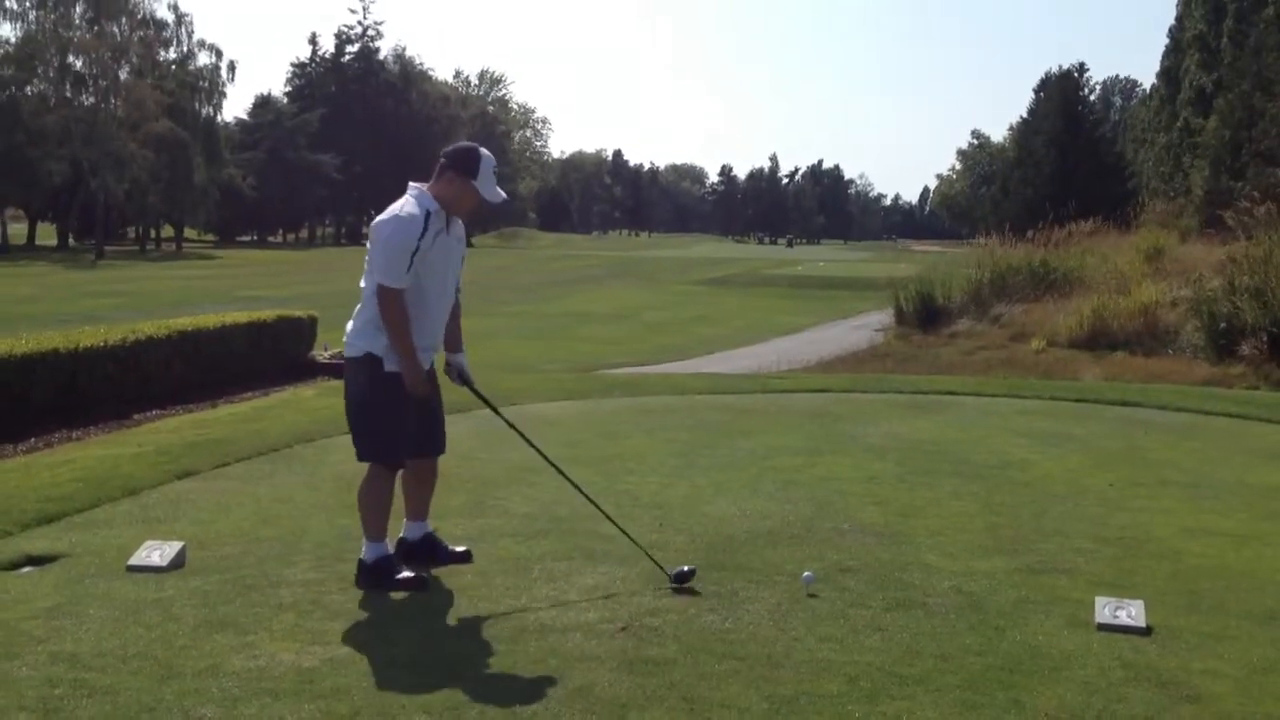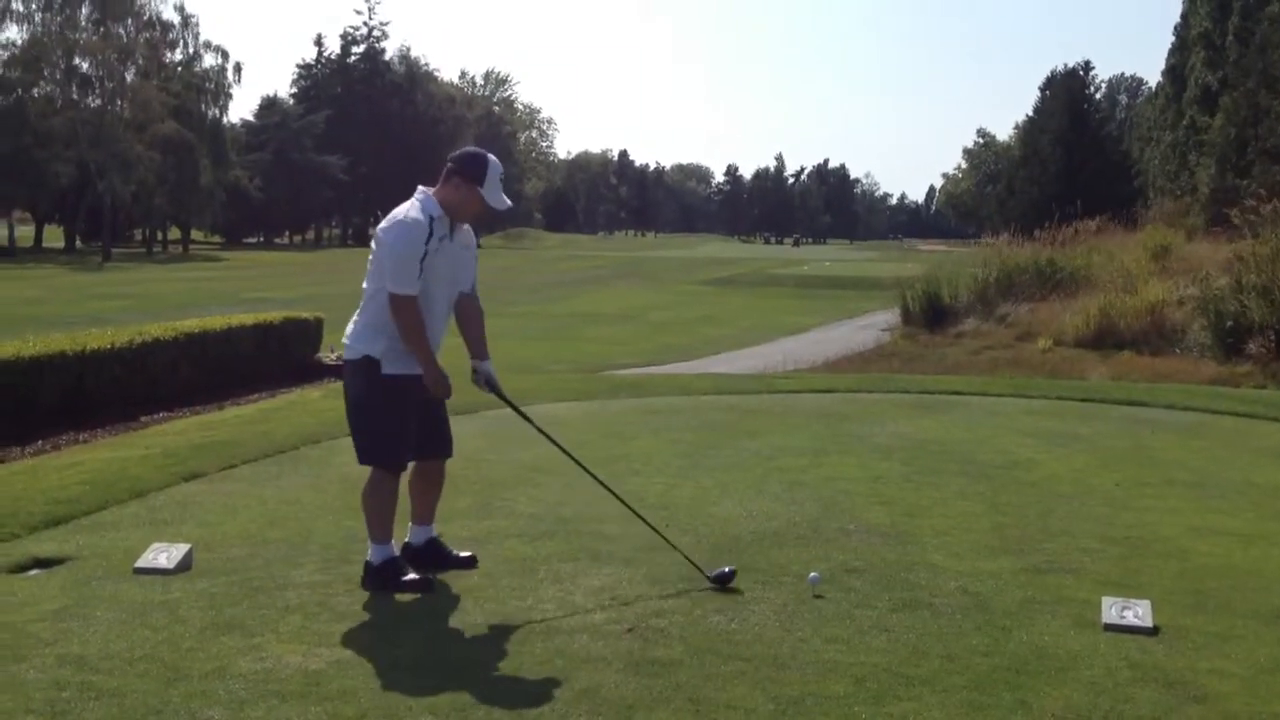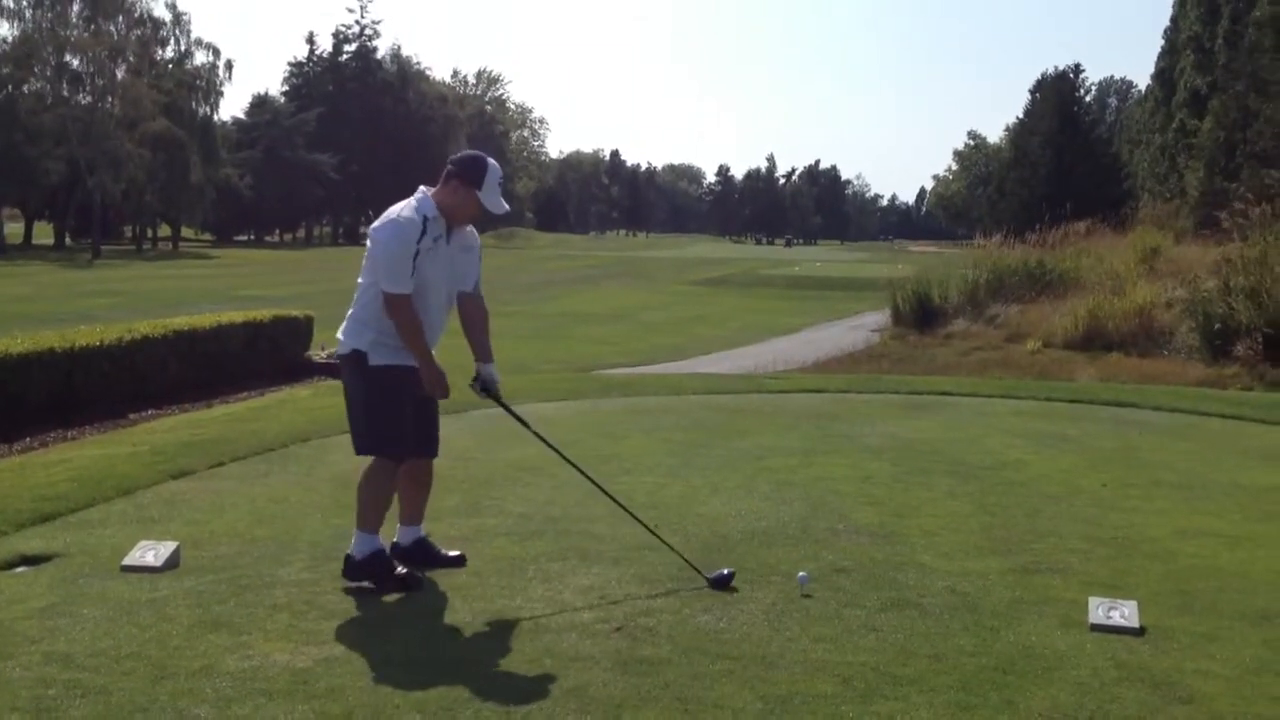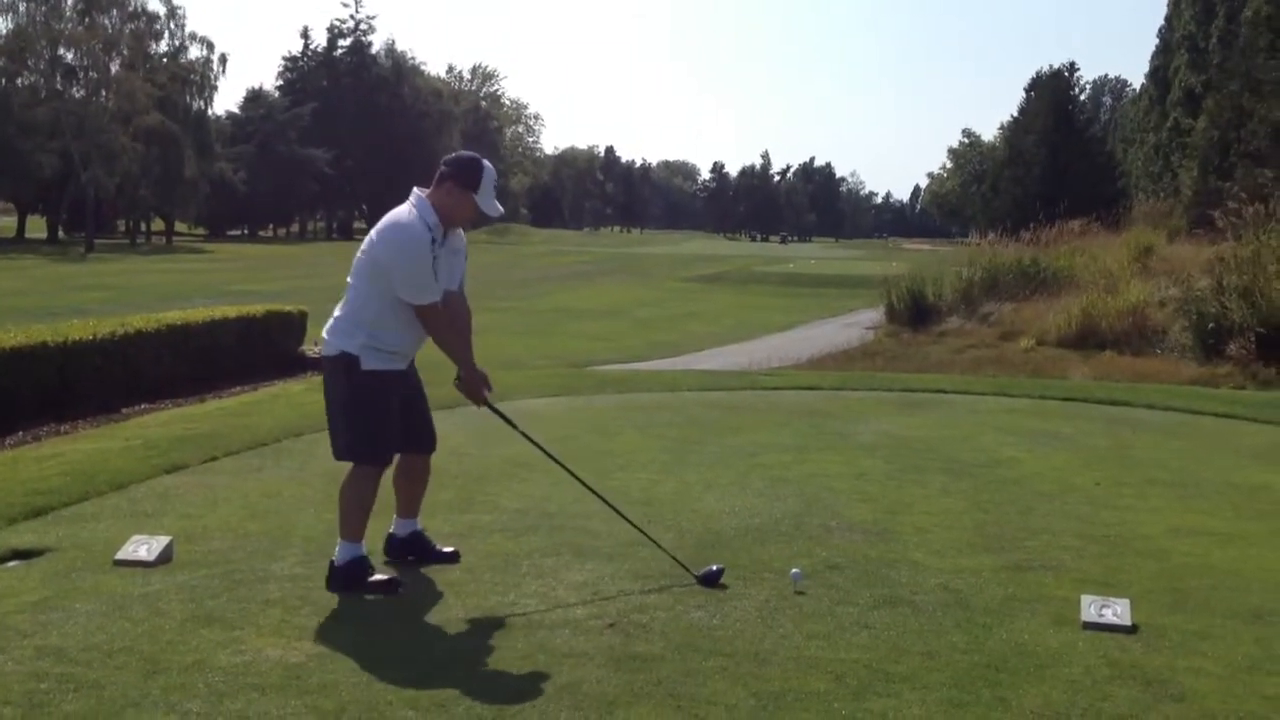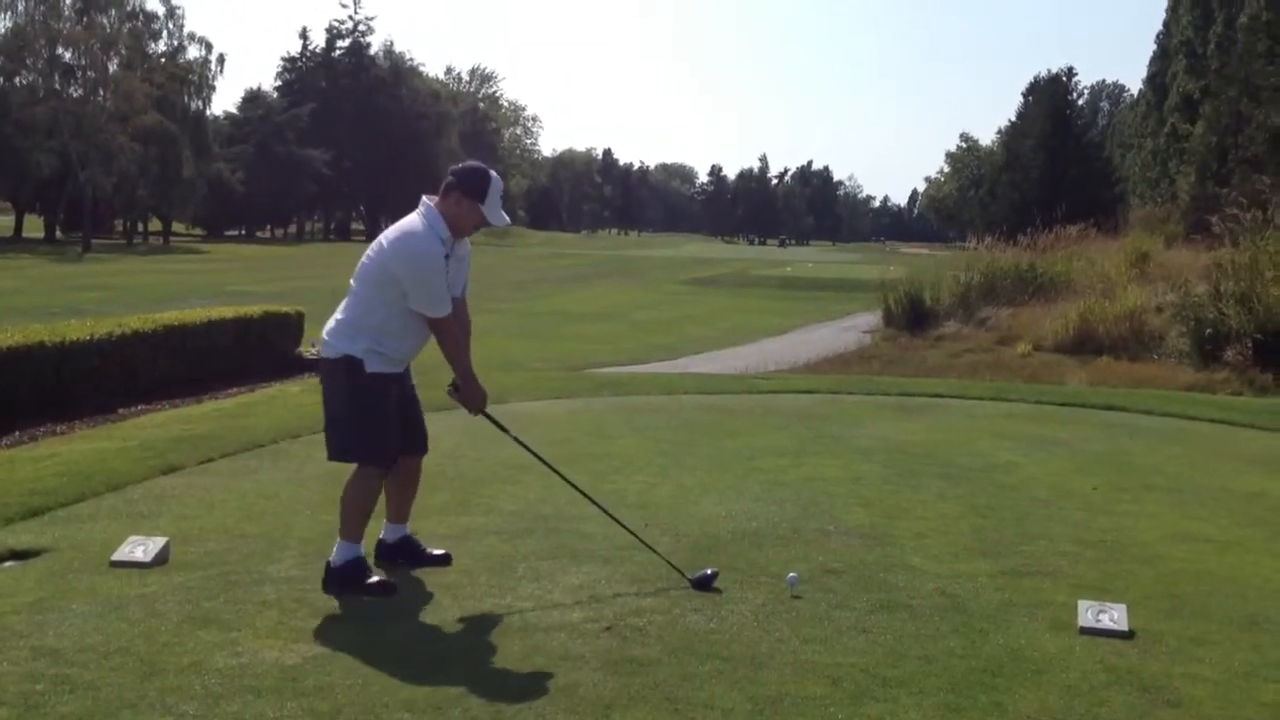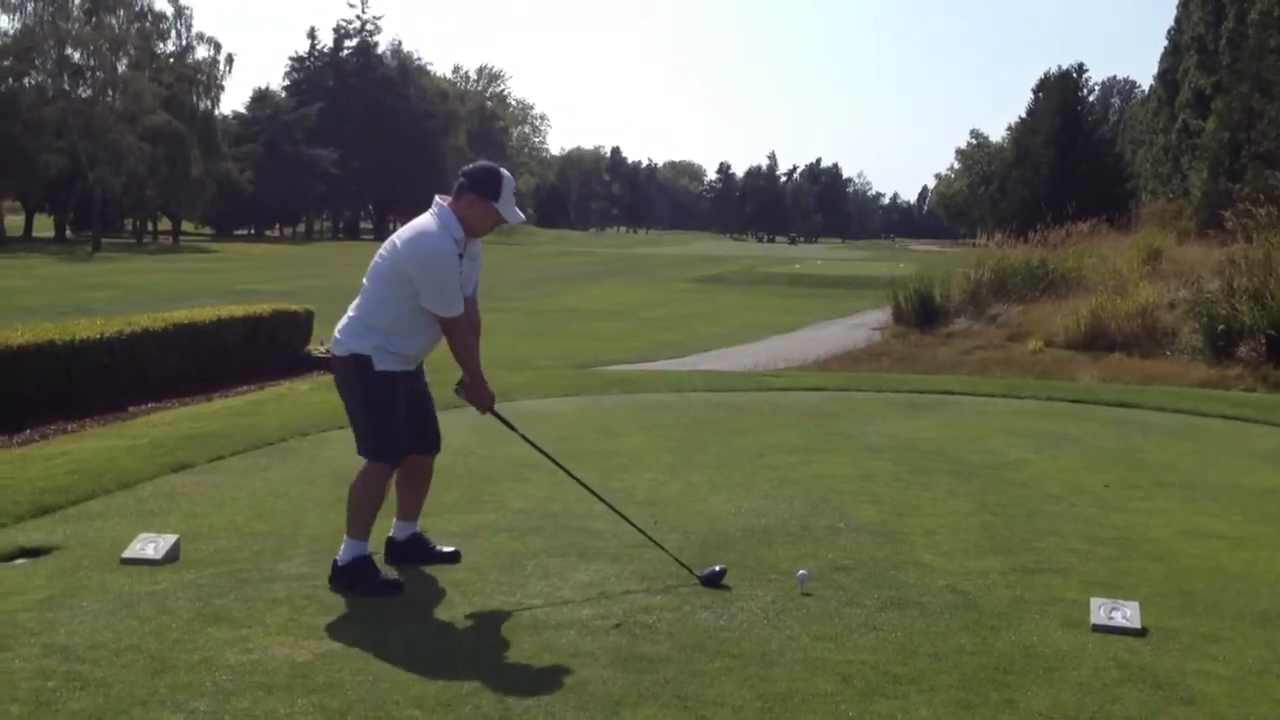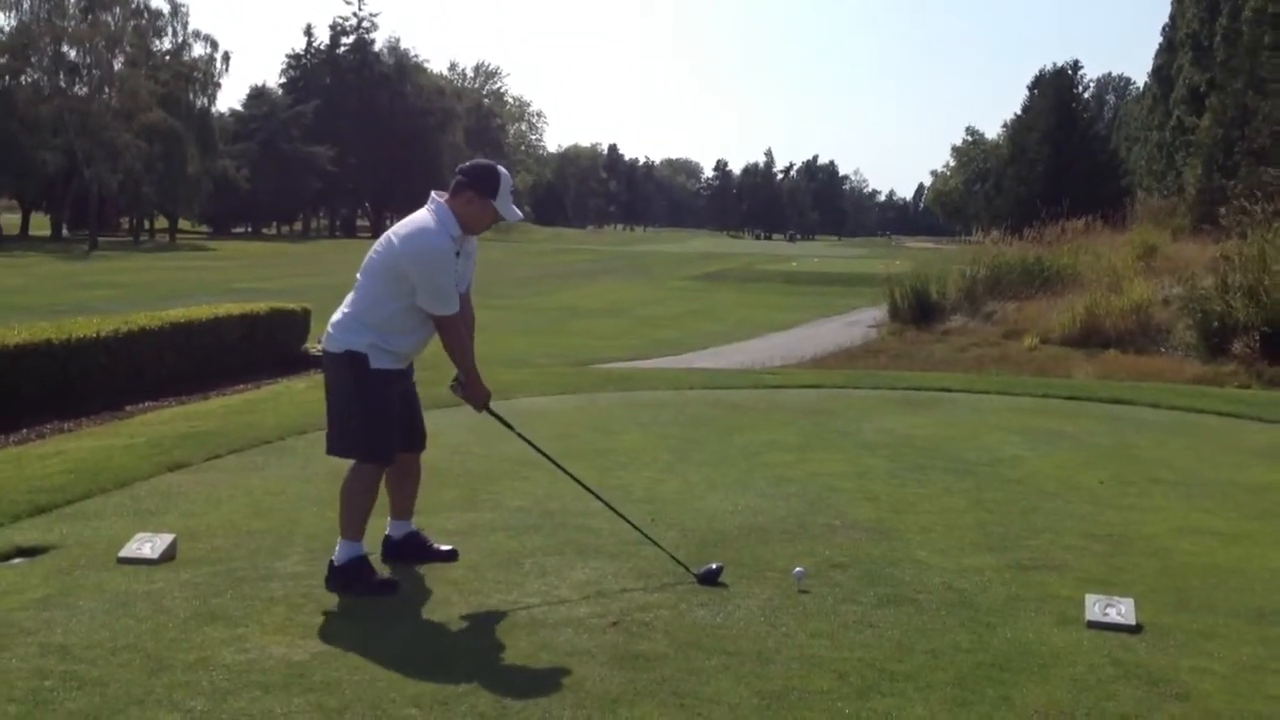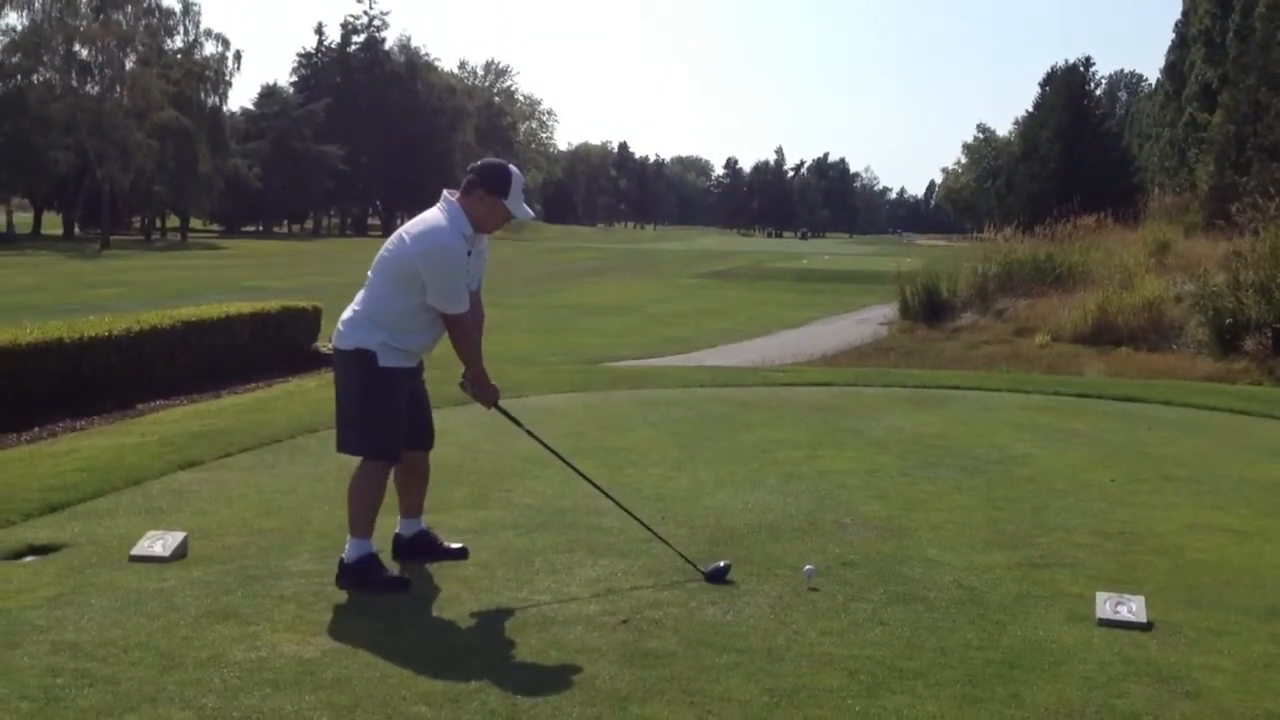
dt=0.3s
person 1, frame 1
left shoulder: (453, 226)
right shoulder: (403, 223)
right elbow: (389, 300)
left wrist: (455, 354)
right wrist: (410, 366)
left hip: (416, 359)
right hip: (380, 359)
left knee: (426, 453)
right knee: (385, 461)
left ankle: (415, 538)
right ankle: (375, 559)
person 1, frame 2
left shoulder: (461, 234)
right shoulder: (408, 227)
left elbow: (466, 301)
right elbow: (404, 306)
left wrist: (481, 361)
right wrist: (432, 369)
left hip: (417, 364)
right hip: (379, 361)
left knee: (434, 455)
right knee: (388, 464)
left ankle: (421, 543)
right ankle: (381, 562)
person 1, frame 3
left shoulder: (465, 237)
right shoulder: (401, 226)
left elbow: (471, 302)
right elbow: (398, 305)
left wrist: (485, 364)
right wrist: (431, 366)
left hip: (412, 358)
right hip: (373, 353)
left knee: (421, 454)
right knee: (389, 455)
left ankle: (410, 541)
right ankle: (365, 553)
person 1, frame 4
left shoulder: (451, 235)
right shoulder: (406, 232)
left elbow: (454, 303)
right elbow: (429, 313)
left wrist: (469, 368)
right wrist: (468, 370)
left hip: (395, 357)
right hip: (359, 355)
left knee: (419, 448)
right knee: (371, 459)
left ankle: (405, 534)
right ankle: (347, 562)
person 1, frame 5
left shoulder: (453, 240)
right shoulder: (419, 245)
left elbow: (458, 312)
right elbow: (442, 325)
left wrist: (464, 378)
right wrist: (469, 382)
left hip: (388, 359)
right hip: (355, 357)
left knee: (410, 450)
right knee: (375, 461)
left ankle: (395, 540)
right ankle: (345, 563)
person 1, frame 6
left shoulder: (465, 238)
right shoulder: (432, 244)
left elbow: (469, 312)
right elbow: (453, 325)
left wrist: (472, 377)
right wrist: (477, 383)
left hip: (400, 357)
right hip: (366, 356)
left knee: (422, 449)
right knee: (385, 457)
left ankle: (405, 537)
right ankle: (351, 560)
person 1, frame 7
left shoulder: (459, 235)
right shoulder: (431, 242)
left elbow: (464, 309)
right elbow: (448, 323)
left wrist: (469, 375)
right wrist: (472, 381)
left hip: (390, 354)
right hip: (359, 353)
left knee: (408, 448)
right knee: (373, 458)
left ankle: (401, 535)
right ankle: (346, 561)
person 1, frame 8
left shoulder: (469, 233)
right shoulder: (442, 241)
left elbow: (472, 307)
right elbow: (457, 322)
left wrist: (475, 373)
right wrist: (480, 379)
left hip: (399, 353)
right hip: (368, 352)
left knee: (416, 446)
right knee: (380, 455)
left ankle: (411, 533)
right ankle: (356, 559)
